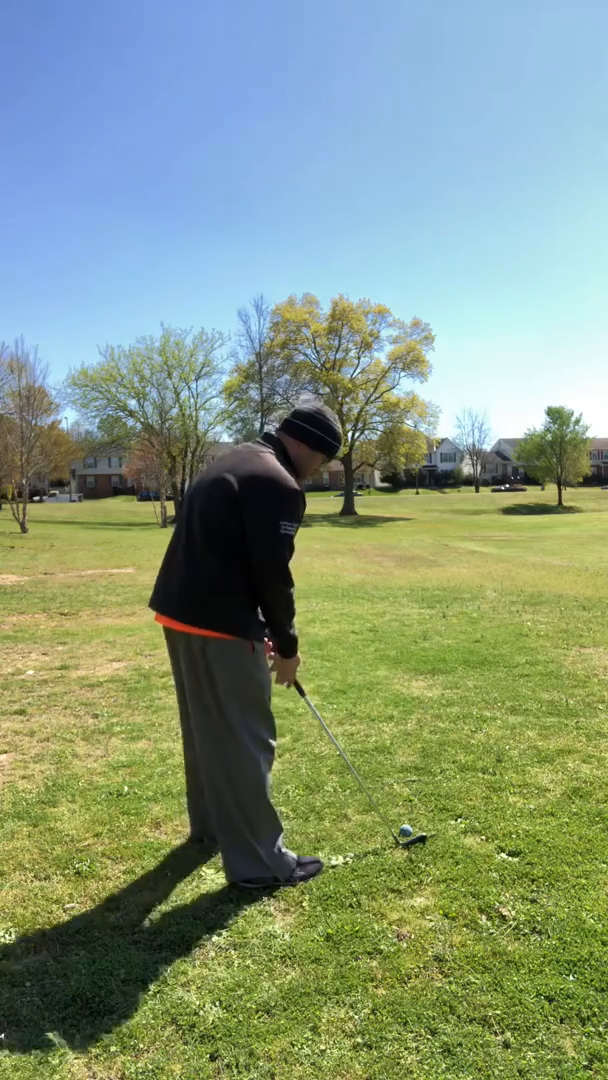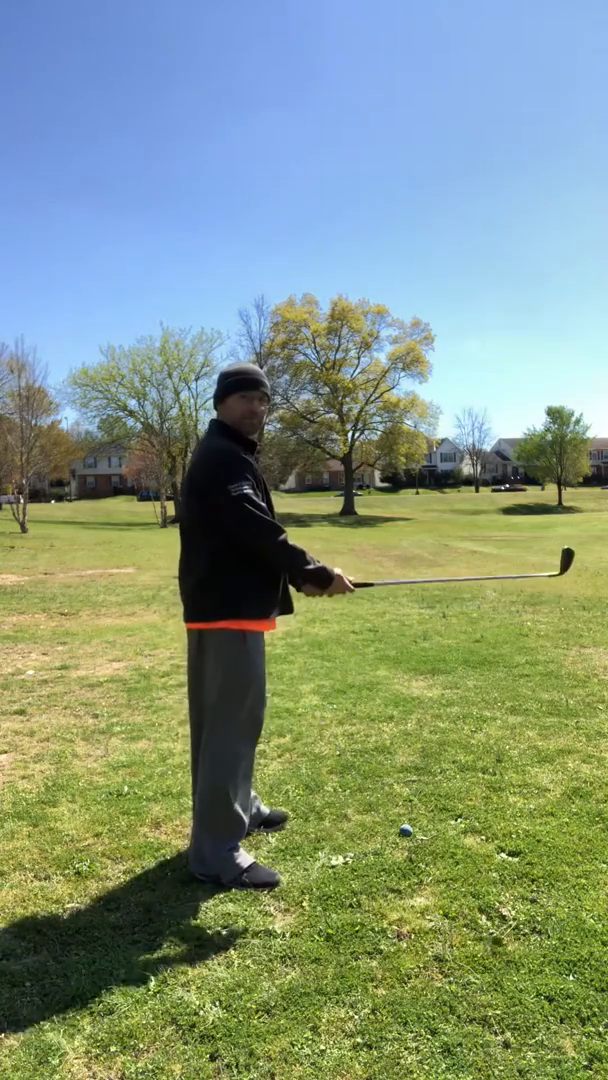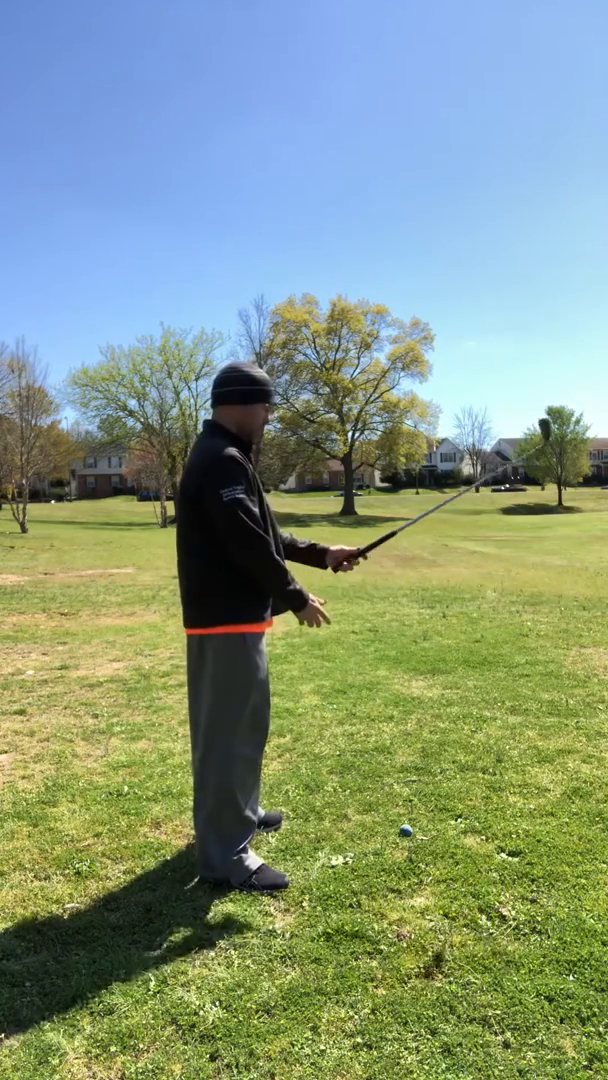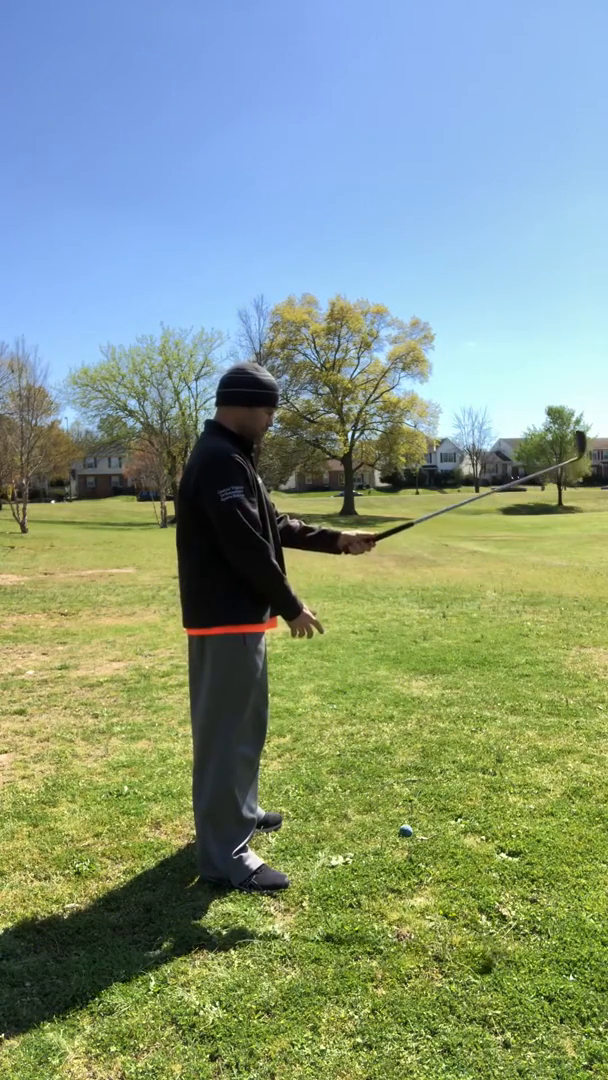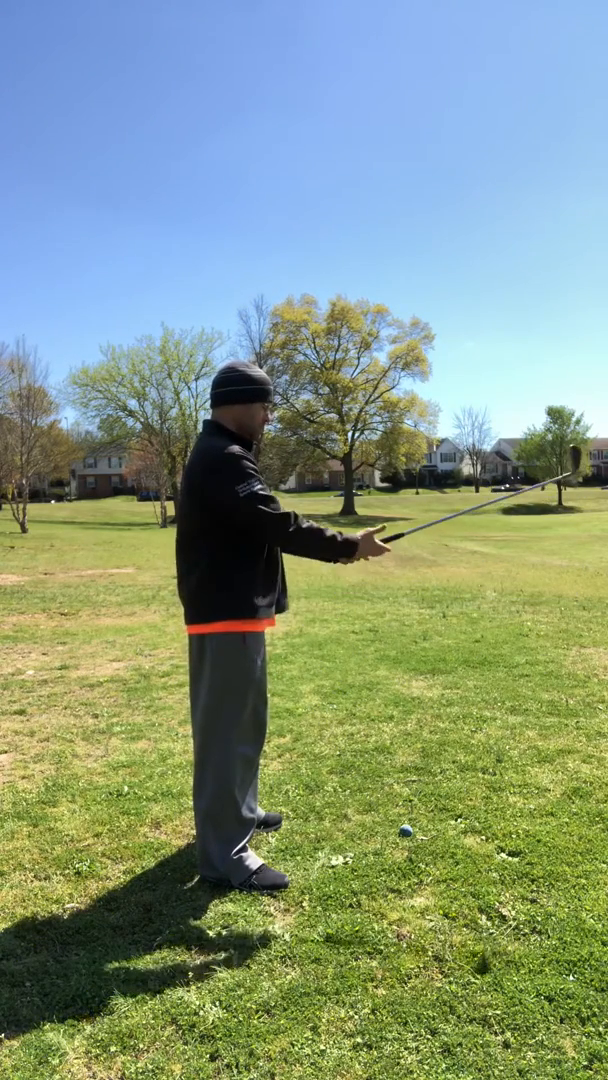
dt=1s
person 1, frame 1
left shoulder: (234, 461)
right shoulder: (278, 486)
right elbow: (272, 573)
left wrist: (269, 630)
right wrist: (286, 645)
left hip: (181, 610)
right hip: (219, 621)
left knee: (206, 726)
right knee: (243, 739)
left ankle: (208, 819)
right ankle: (258, 860)
person 1, frame 2
left shoulder: (232, 455)
right shoulder: (223, 457)
left elbow: (253, 538)
right elbow: (259, 535)
left wrist: (302, 575)
right wrist: (318, 573)
left hip: (232, 607)
right hip: (227, 613)
left knee: (237, 720)
right knee: (228, 726)
left ankle: (240, 808)
right ankle: (216, 852)
person 1, frame 3
left shoulder: (223, 457)
right shoulder: (223, 461)
left elbow: (263, 533)
right elbow: (250, 546)
left wrist: (321, 554)
right wrist: (297, 599)
left hip: (232, 613)
right hip: (229, 618)
left knee: (240, 724)
right knee: (231, 730)
left ankle: (239, 813)
right ankle: (225, 854)
person 1, frame 4
left shoulder: (230, 457)
right shoulder: (220, 460)
left elbow: (273, 527)
right elbow: (248, 546)
left wrist: (336, 540)
right wrist: (291, 607)
left hip: (237, 614)
right hip: (227, 619)
left knee: (241, 724)
right knee: (228, 730)
left ankle: (237, 813)
right ankle: (224, 854)
person 1, frame 5
left shoulder: (220, 454)
right shoulder: (225, 459)
left elbow: (265, 528)
right elbow: (277, 525)
left wrist: (336, 548)
right wrist: (348, 545)
left hip: (234, 609)
right hip: (226, 615)
left knee: (241, 723)
right knee: (226, 730)
left ankle: (239, 812)
right ankle: (224, 855)
